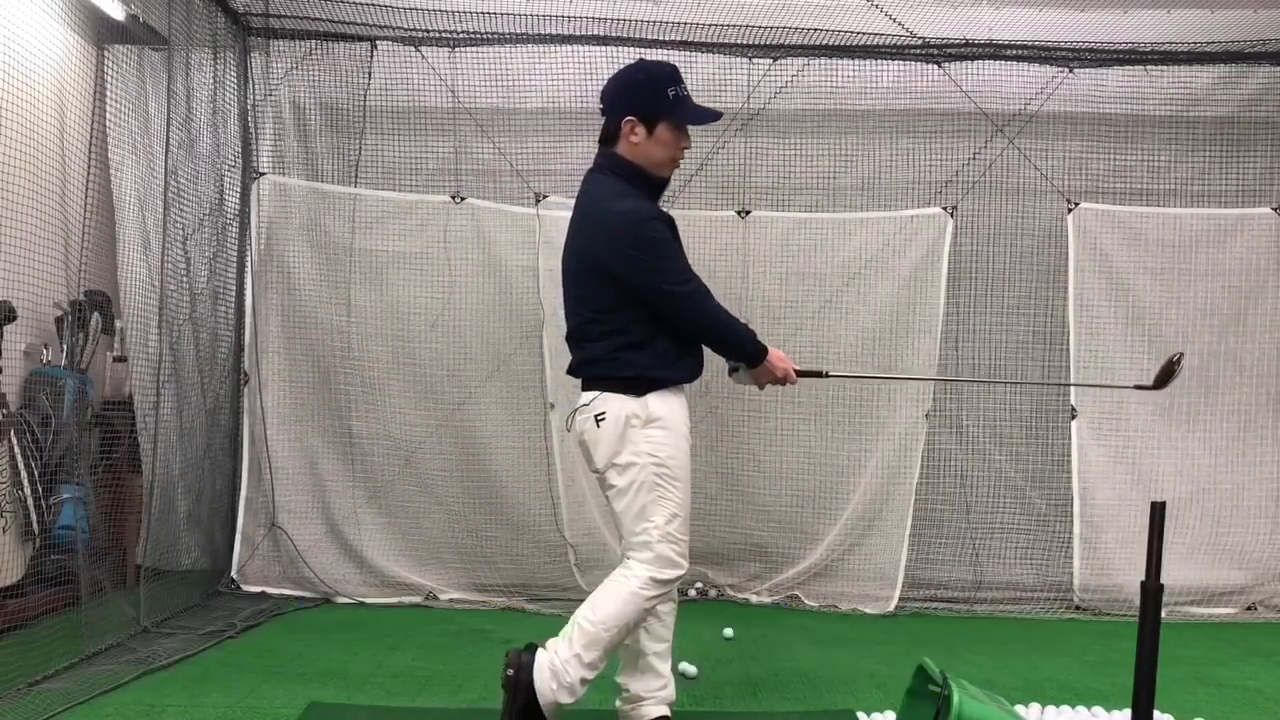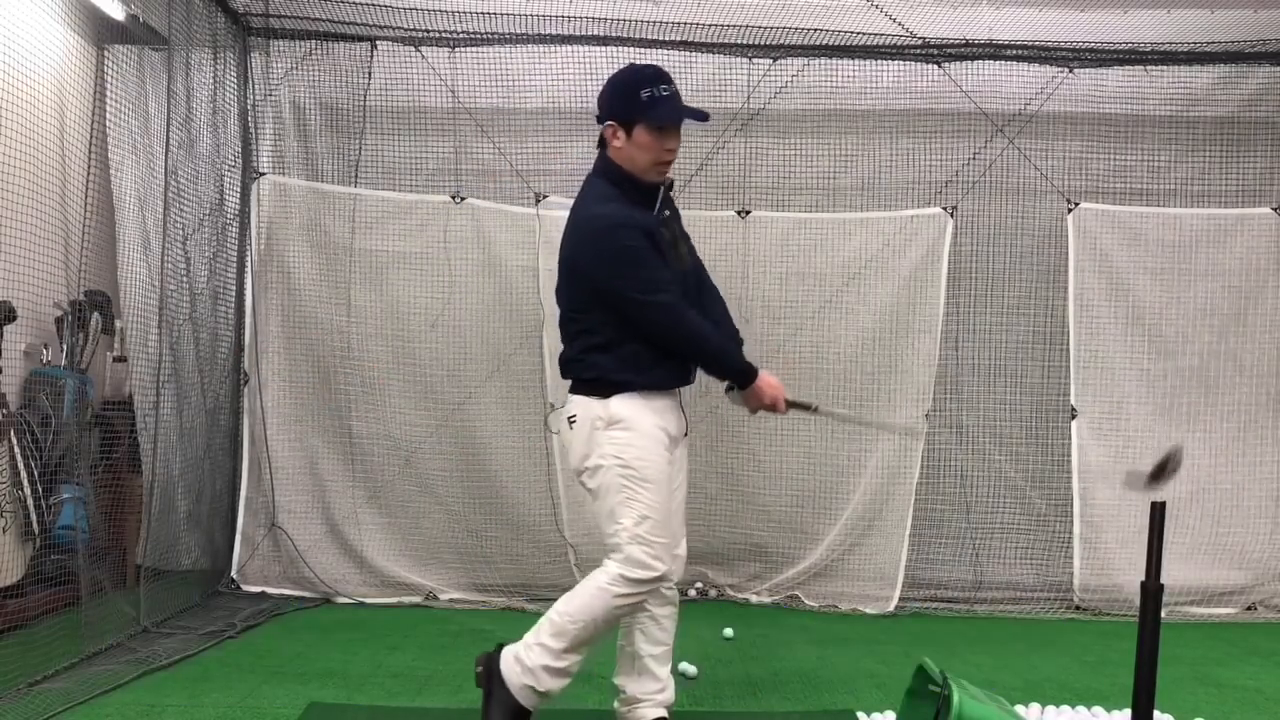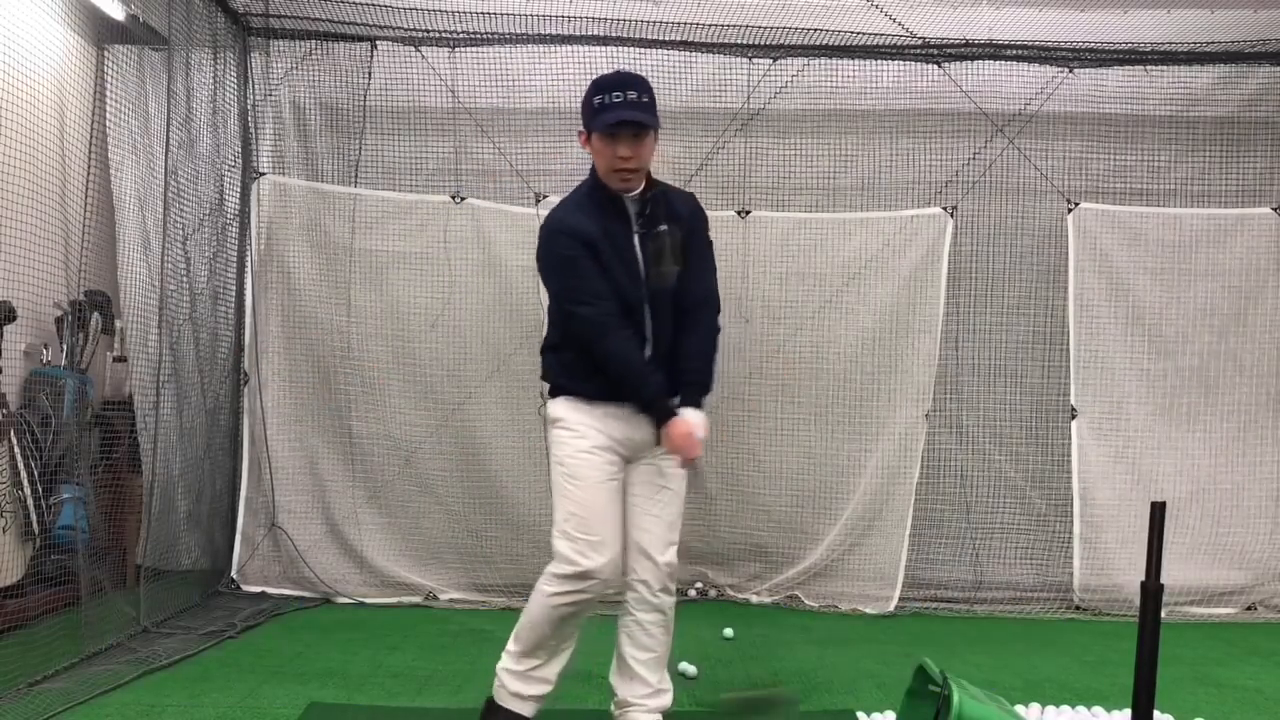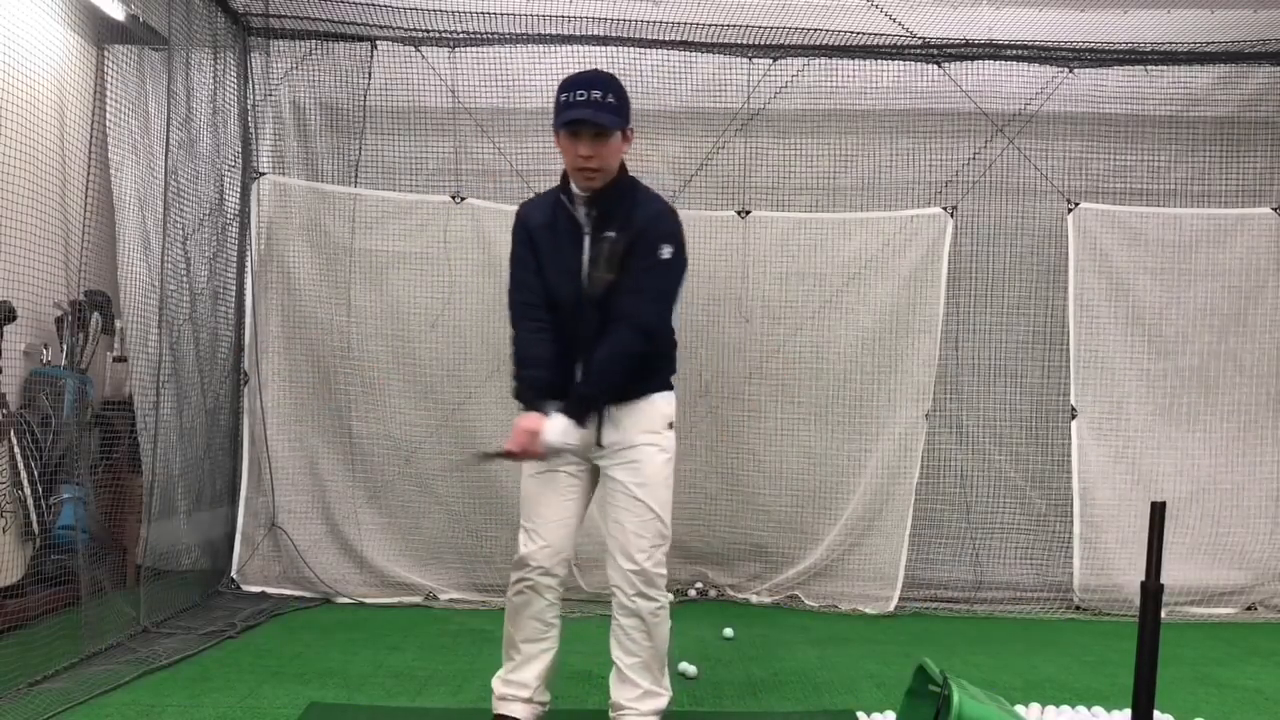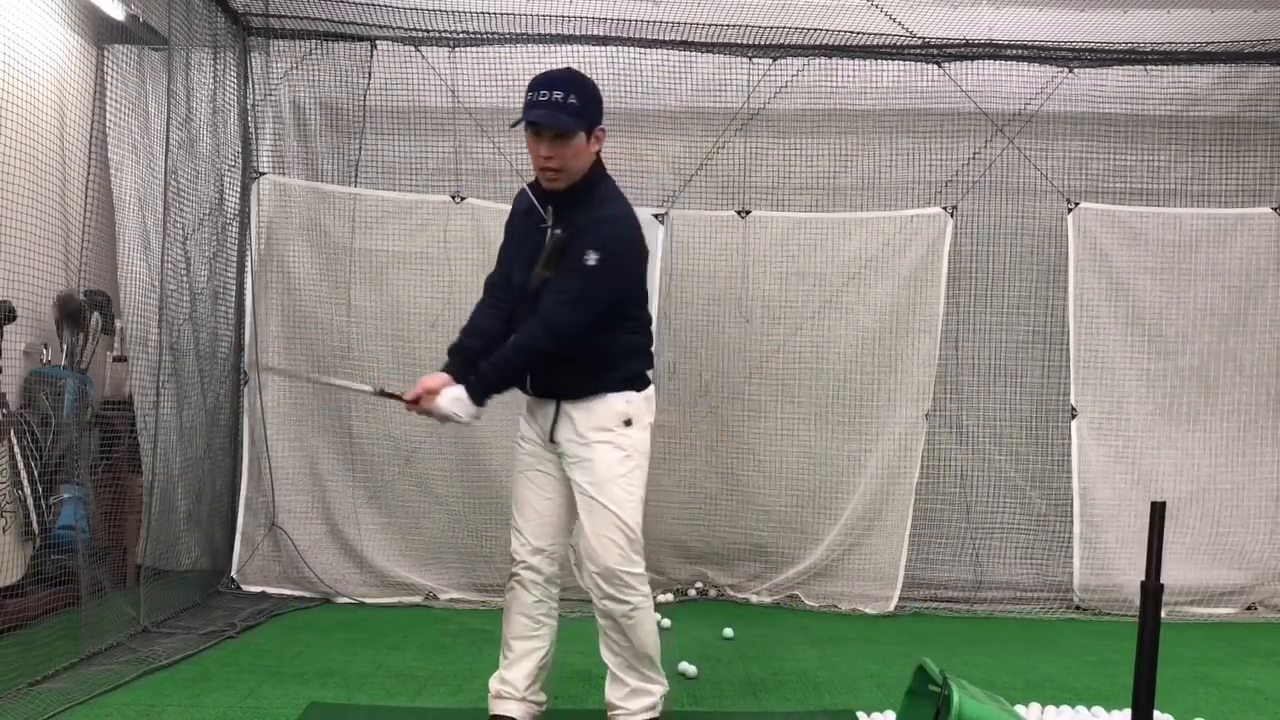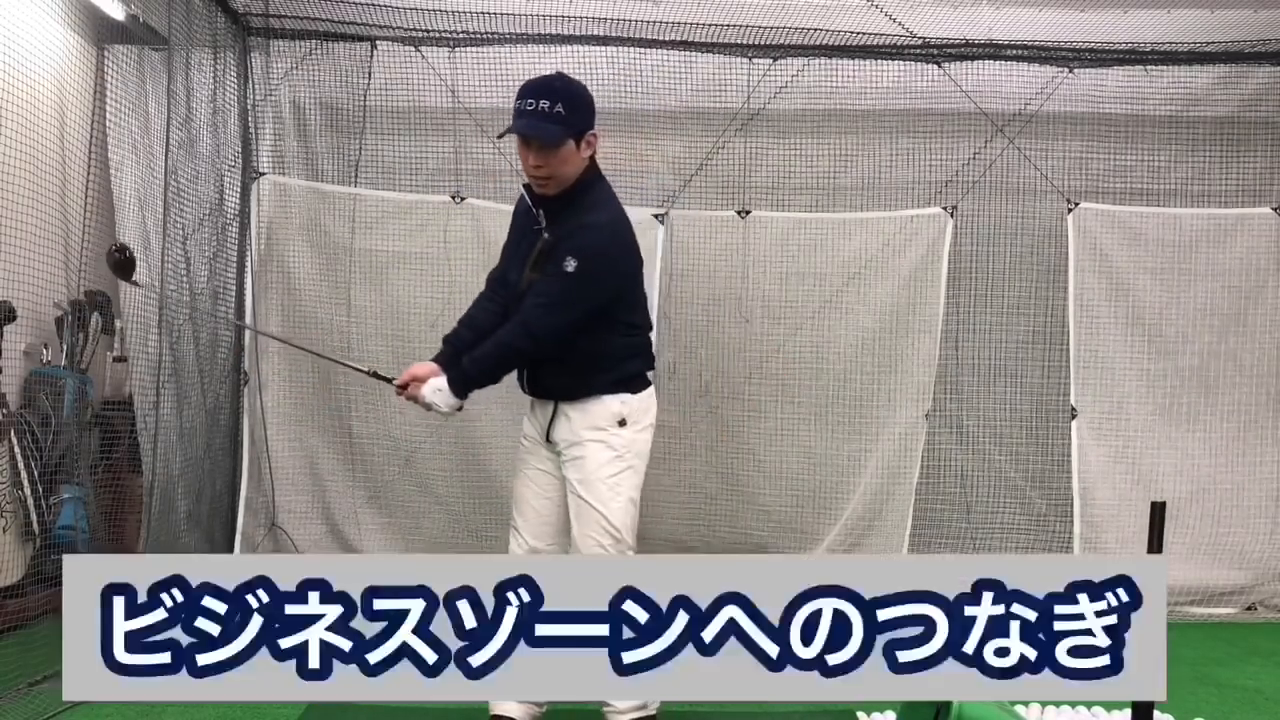
dt=0.2s
person 1, frame 1
left shoulder: (617, 197)
right shoulder: (626, 217)
left elbow: (685, 293)
right elbow: (686, 306)
left wrist: (746, 351)
right wrist: (756, 353)
left hip: (639, 403)
right hip: (637, 408)
left knee: (657, 558)
right knee: (658, 561)
person 1, frame 2
left shoulder: (647, 203)
right shoulder: (605, 222)
left elbow: (697, 290)
right elbow: (667, 317)
left wrist: (736, 363)
right wrist: (746, 375)
left hip: (656, 406)
right hip: (617, 411)
left knee: (663, 565)
right knee: (639, 564)
person 1, frame 3
left shoulder: (682, 213)
right shoulder: (567, 227)
left elbow: (699, 316)
right elbow: (602, 336)
left wrist: (689, 407)
right wrist: (669, 414)
left hip: (659, 417)
right hip: (587, 416)
left knee: (653, 571)
right knee: (584, 566)
person 1, frame 4
left shoulder: (654, 221)
right shoulder: (535, 221)
left elbow: (636, 332)
right elbow: (531, 323)
left wrist: (569, 418)
right wrist: (534, 408)
left hip: (638, 414)
right hip: (556, 415)
left knee: (639, 573)
right knee: (538, 563)
person 1, frame 5
left shoulder: (611, 224)
right shoulder: (528, 208)
left elbow: (553, 328)
right elbow: (501, 300)
left wrist: (470, 392)
right wrist: (454, 372)
left hip: (607, 411)
right hip: (539, 408)
left knee: (612, 567)
right knee: (532, 562)
person 1, frame 6
left shoulder: (600, 231)
right shoulder: (534, 207)
left elbow: (535, 327)
right elbow: (499, 297)
left wrist: (455, 384)
right wrist: (444, 360)
left hip: (606, 412)
right hip: (546, 408)
left knee: (603, 564)
right knee: (529, 559)
